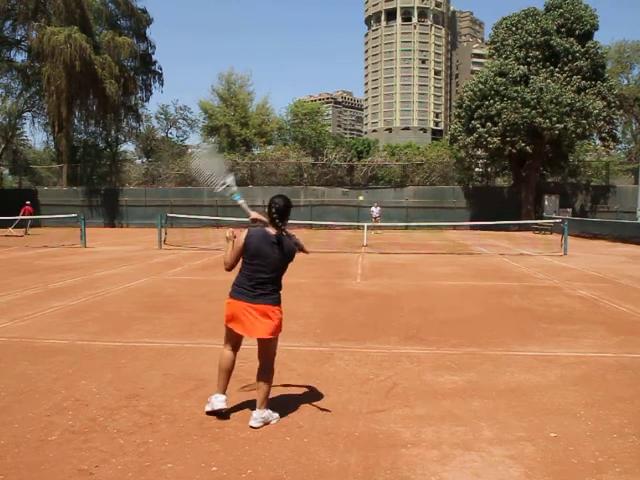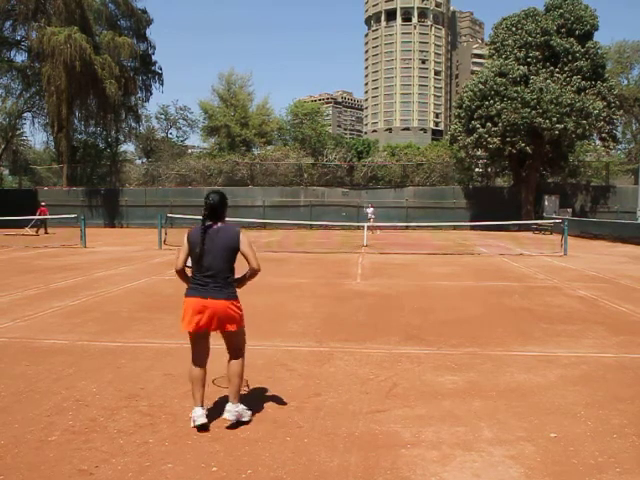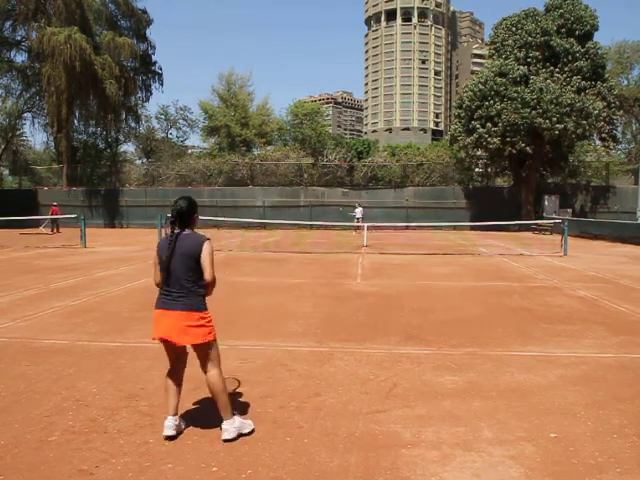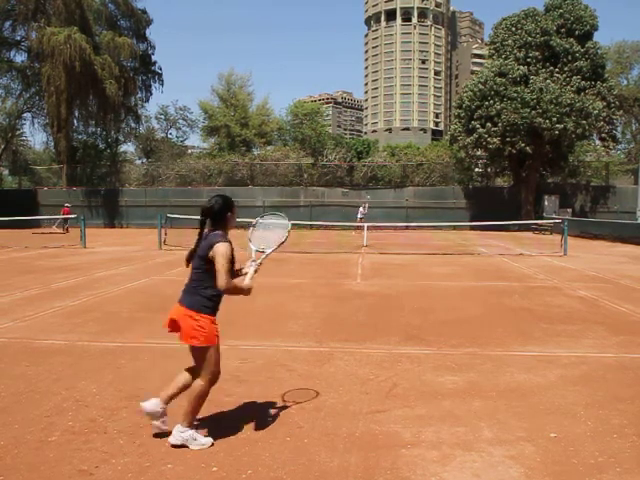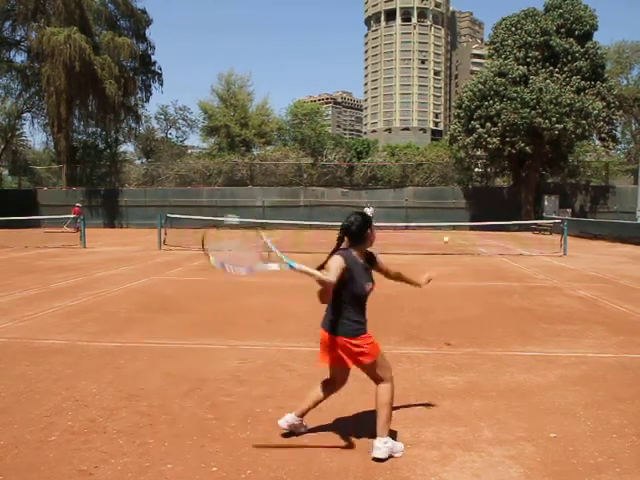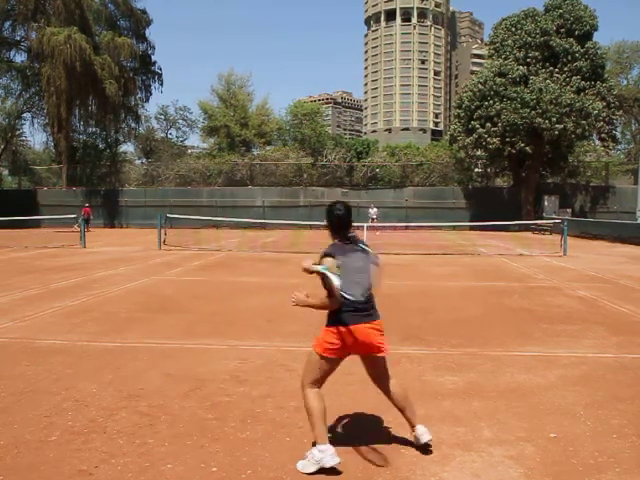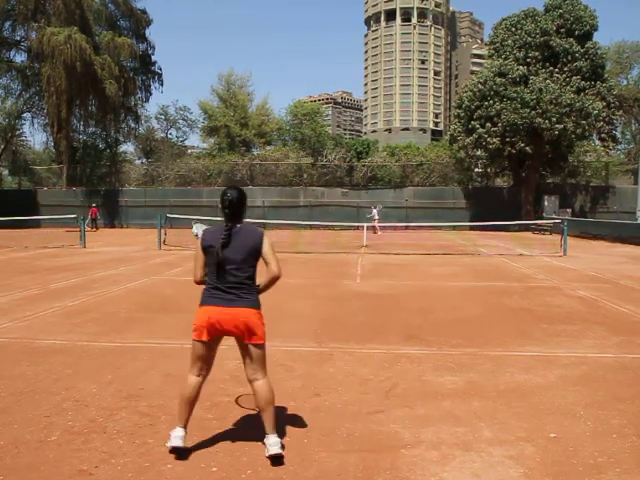
dt=0.7s
person 1, frame 1
left shoulder: (248, 234)
right shoulder: (292, 243)
left elbow: (228, 264)
left wrist: (231, 242)
right wrist: (261, 222)
left hip: (239, 301)
right hip: (268, 308)
left knee: (229, 347)
right knee: (266, 359)
left ankle: (219, 397)
right ankle: (260, 412)
person 1, frame 2
left shoulder: (192, 235)
right shoulder: (236, 234)
left elbow: (179, 268)
right elbow: (255, 267)
right wrist: (241, 281)
left hip: (196, 300)
right hip: (225, 301)
left knee: (198, 358)
right knee: (236, 353)
left ankle: (198, 411)
right ankle: (234, 406)
person 1, frame 3
left shoulder: (162, 243)
right shoulder: (202, 242)
left elbow: (158, 280)
right elbow: (209, 278)
right wrist: (206, 292)
left hip: (164, 312)
right hip: (192, 312)
left knee: (175, 368)
right knee: (212, 367)
left ankle: (172, 421)
right ankle: (230, 421)
person 1, frame 4
left shoulder: (206, 238)
right shoulder: (222, 244)
right elbow: (224, 285)
left wrist: (242, 271)
right wrist: (244, 289)
left hip: (188, 309)
right hip: (199, 315)
left knee: (201, 369)
right knee: (209, 375)
left ankle: (158, 403)
right ankle: (184, 430)
person 1, frame 5
left shoulder: (368, 257)
right shoulder: (340, 260)
left elbow: (390, 272)
right elbow: (324, 298)
left wrist: (417, 281)
right wrist: (325, 285)
left hip: (334, 331)
right hip: (351, 336)
left knee: (335, 381)
right knee: (385, 381)
left ankle: (293, 418)
right ankle: (382, 442)
person 1, frame 6
left shoulder: (329, 256)
right shoulder: (359, 246)
left elbow: (333, 302)
left wrist: (305, 301)
right wrist: (315, 268)
left hip: (342, 329)
right hip: (371, 325)
left knee: (310, 384)
right knee: (383, 381)
left ankle: (323, 450)
right ankle: (419, 430)
person 1, frame 7
left shoulder: (206, 236)
right shoulder: (256, 236)
left elbow: (198, 278)
right elbow: (275, 272)
left hip: (211, 311)
right hip: (245, 311)
left knee: (197, 373)
right knee: (258, 375)
left ankle: (179, 432)
right ankle: (272, 438)
